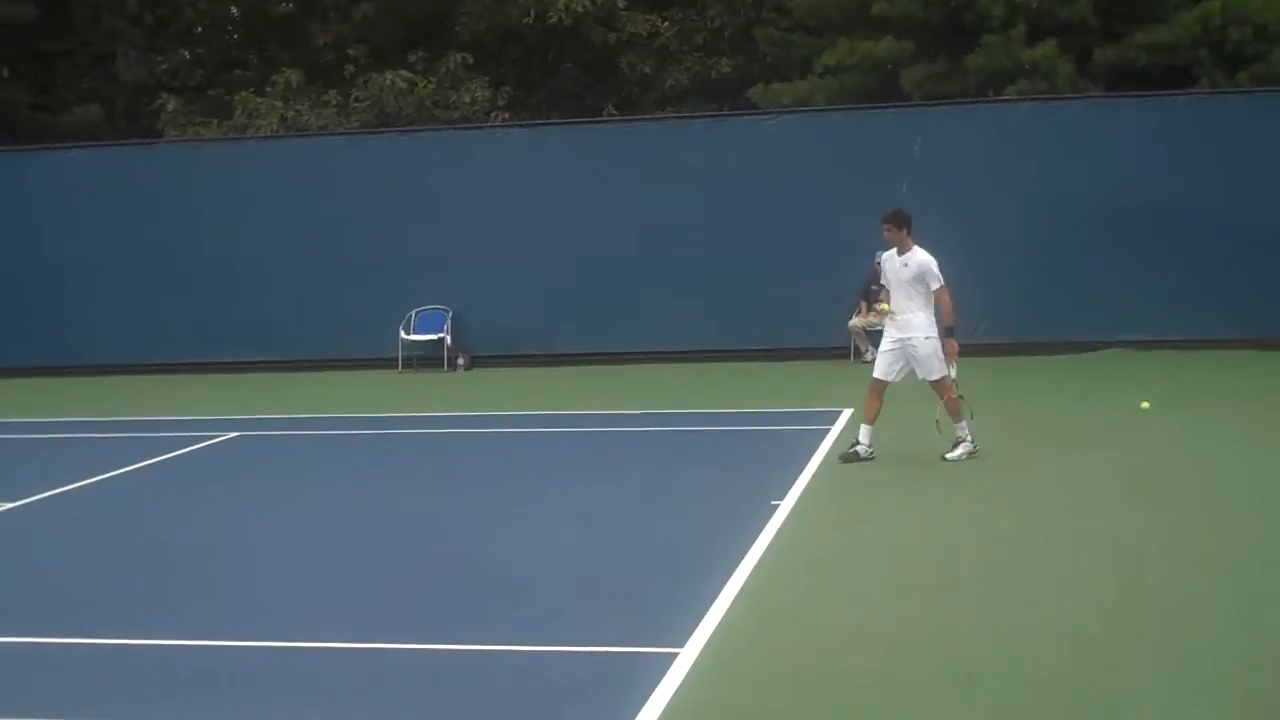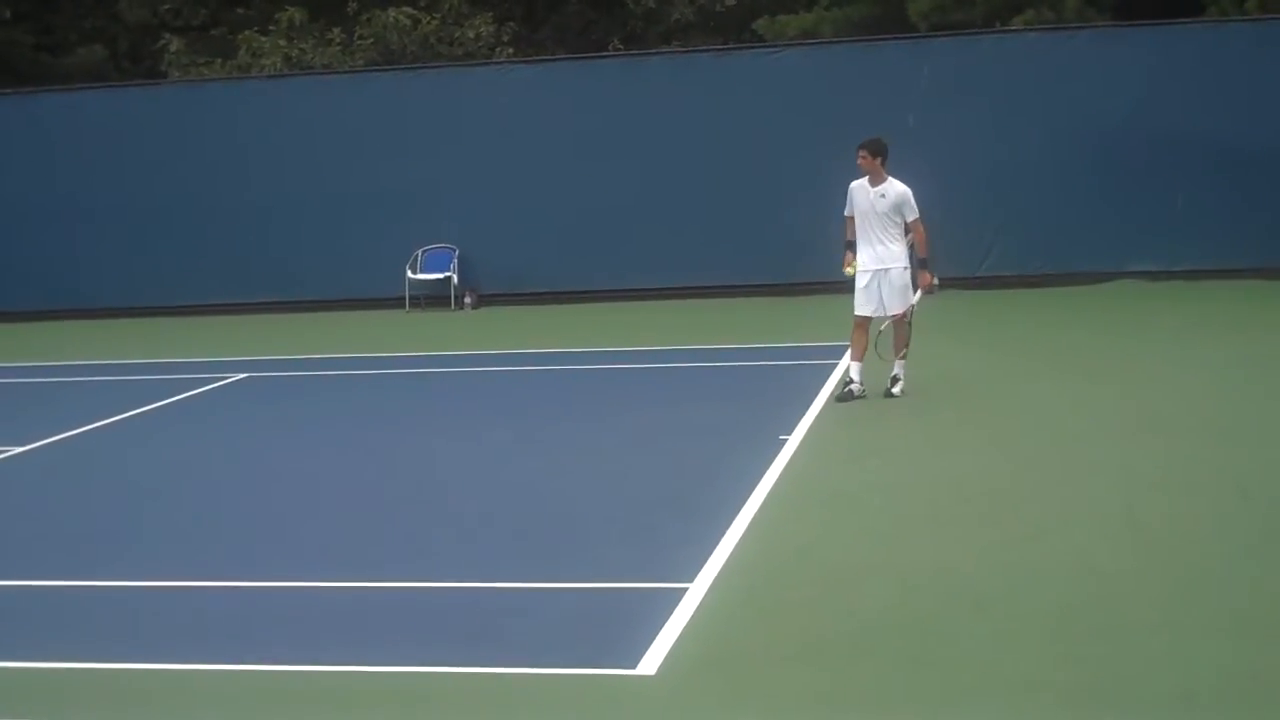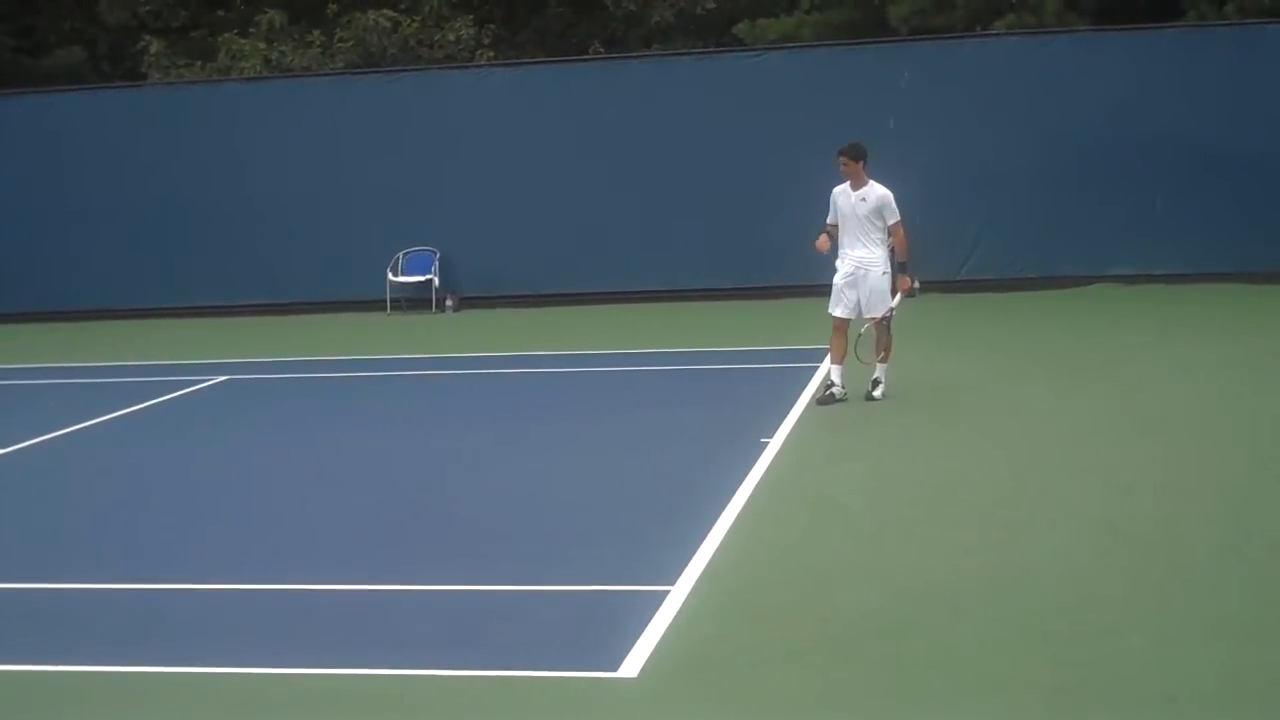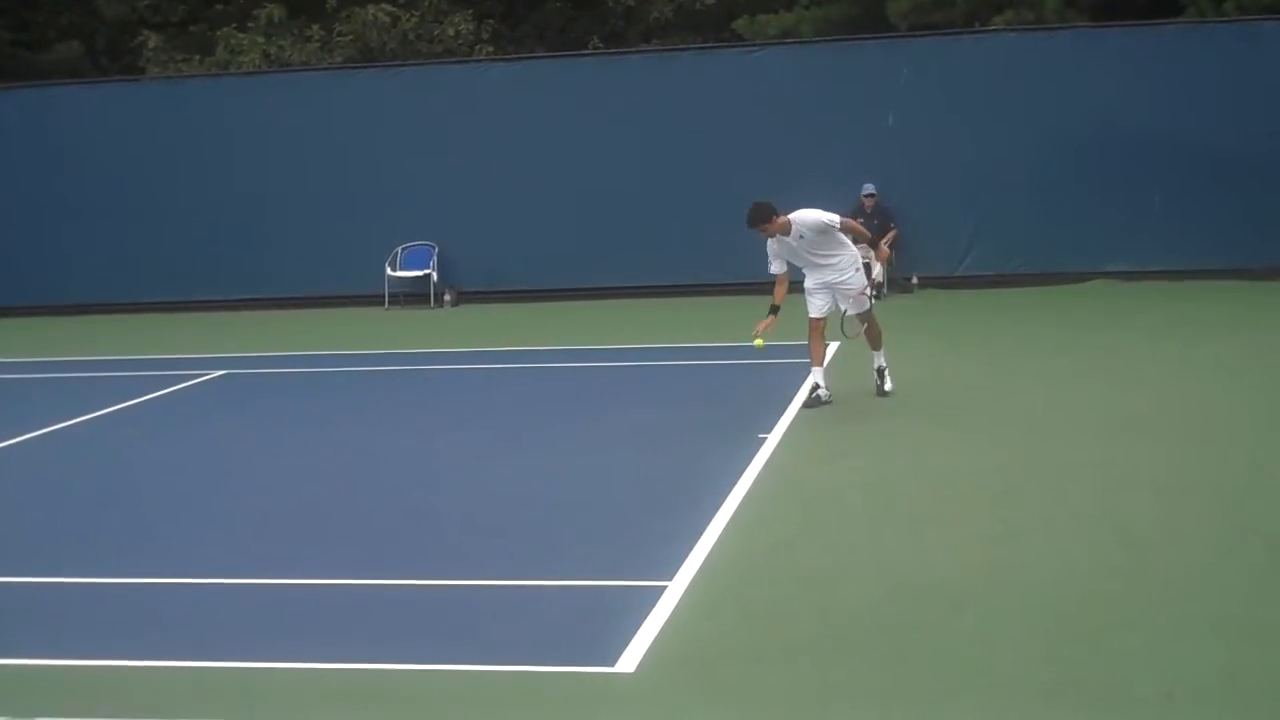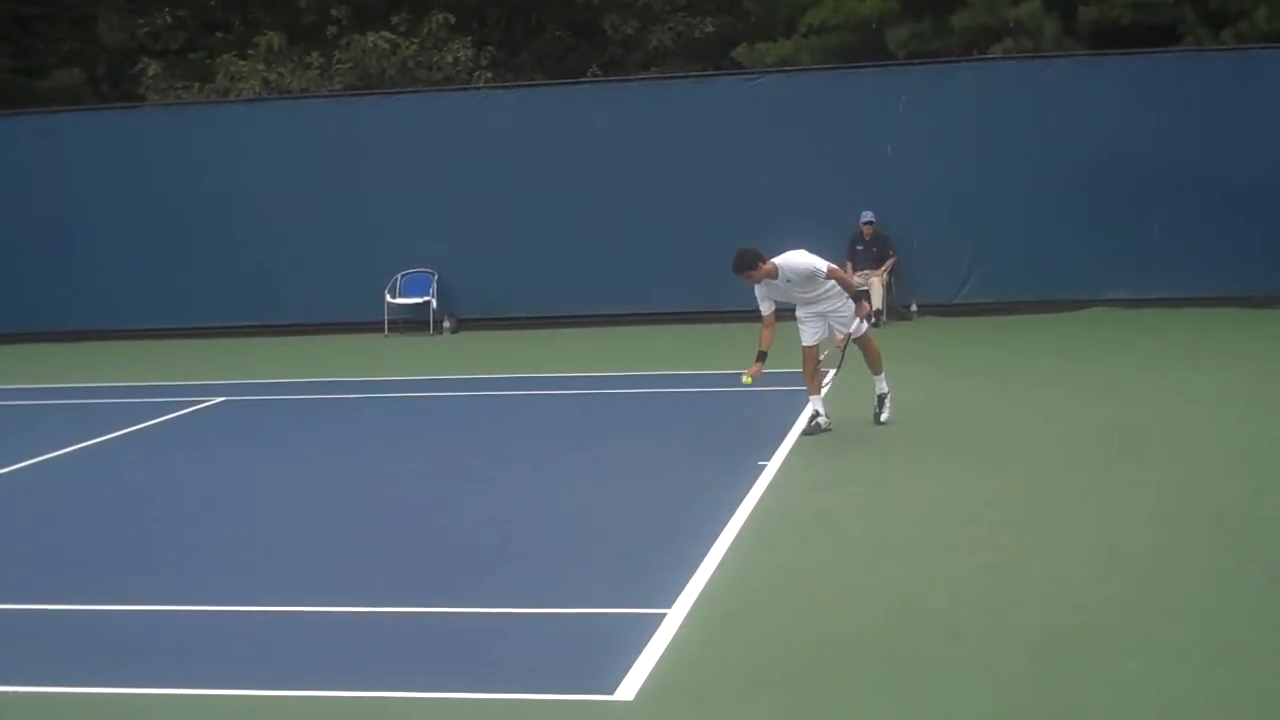
dt=1s
person 1, frame 1
left shoulder: (924, 260)
right shoulder: (887, 259)
left elbow: (943, 299)
left wrist: (949, 337)
right wrist: (883, 305)
left hip: (922, 335)
right hip: (894, 335)
left knee: (941, 385)
right knee: (876, 385)
left ankle: (966, 439)
right ankle: (864, 445)
person 1, frame 2
left shoulder: (901, 192)
right shoulder: (855, 188)
left elbow: (917, 230)
left wrist: (923, 268)
right wrist: (849, 249)
left hip: (895, 265)
right hip: (865, 266)
left knee: (899, 320)
right knee: (860, 322)
left ankle: (898, 376)
right ankle: (855, 381)
person 1, frame 3
left shoulder: (882, 195)
right shoulder: (837, 193)
left elbow: (897, 234)
left wrist: (903, 272)
right wrist: (825, 236)
left hip: (875, 269)
right hip: (846, 268)
left knee: (881, 323)
right knee: (839, 324)
left ankle: (879, 379)
right ankle: (836, 383)
person 1, frame 4
left shoulder: (810, 218)
right shoulder: (773, 246)
left elbow: (849, 225)
right elbow: (782, 281)
right wrist: (772, 315)
left hip: (846, 268)
right hip: (816, 277)
left knee: (867, 318)
right knee: (815, 326)
left ankle: (880, 367)
right ankle: (820, 387)
person 1, frame 5
left shoulder: (795, 262)
right shoulder: (762, 288)
left elbow: (837, 273)
right elbow: (768, 325)
left wrist: (859, 303)
right wrist: (759, 361)
left hip: (837, 294)
right hip: (808, 307)
left knee: (863, 342)
right knee: (809, 354)
left ankle: (882, 392)
right ankle: (820, 415)
